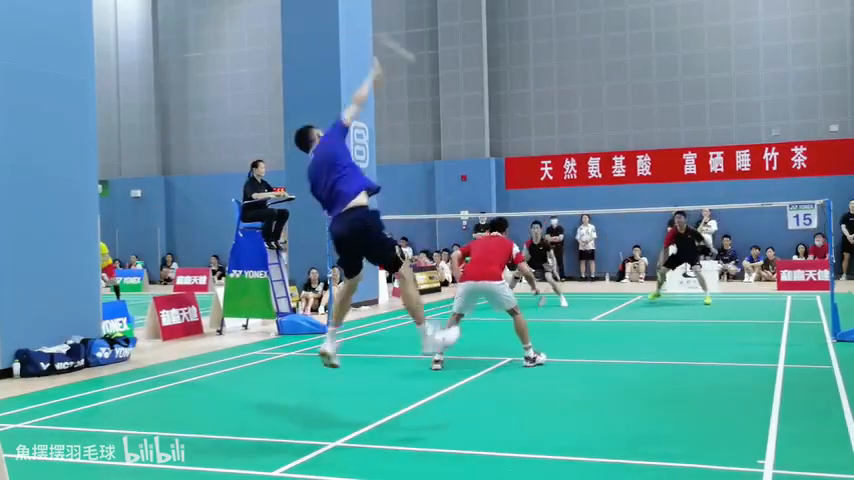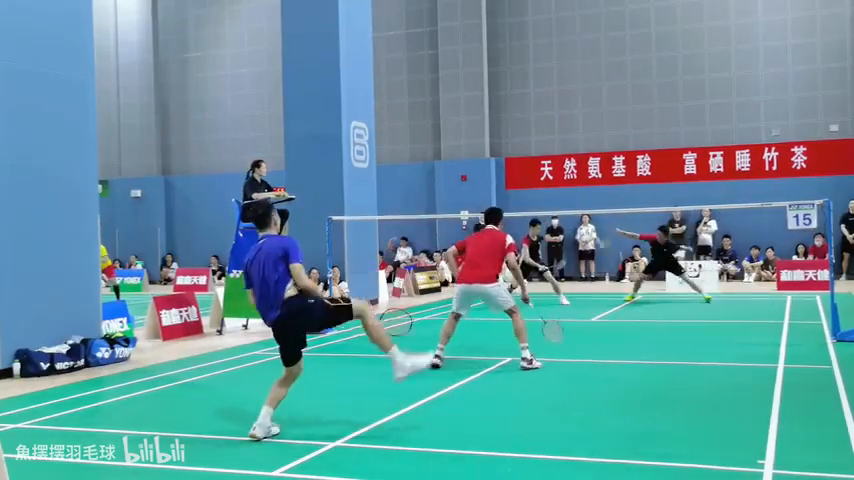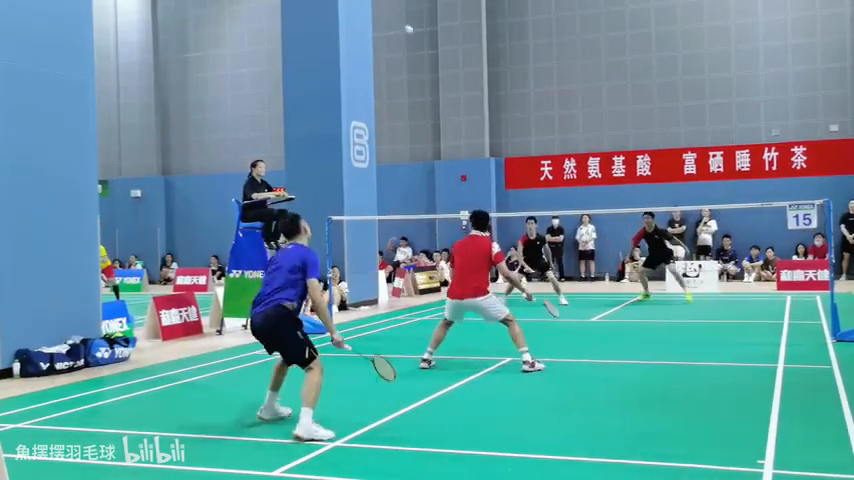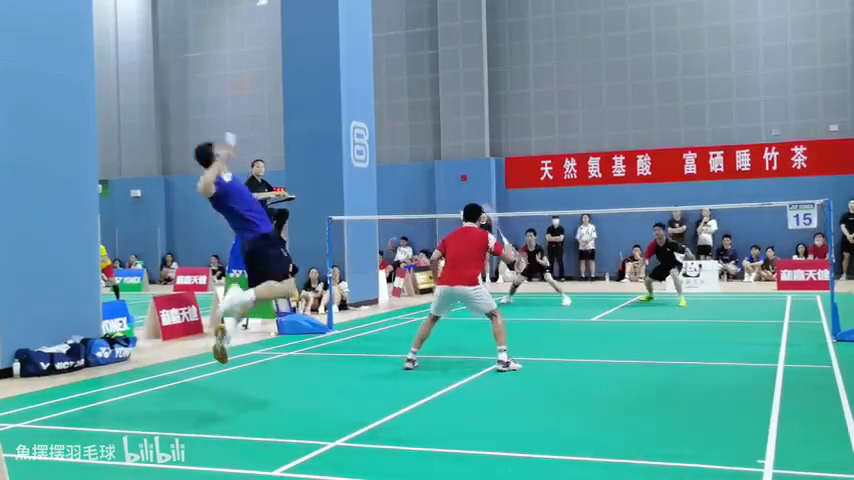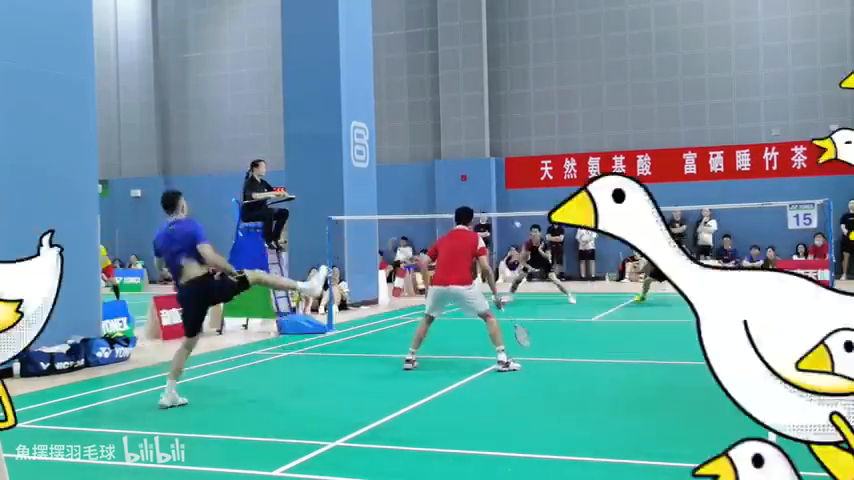
dt=0.4s
person 1, frame 1
left shoulder: (313, 173)
right shoulder: (331, 134)
right elbow: (355, 106)
left hip: (341, 227)
right hip: (361, 219)
left knee: (350, 283)
right knee: (404, 273)
left ankle: (331, 341)
person 1, frame 2
left shoulder: (249, 257)
right shoulder: (286, 243)
left elbow: (253, 299)
right elbow: (302, 281)
right wrist: (326, 298)
left hip: (279, 322)
right hip: (299, 308)
left knee: (291, 372)
right knee: (361, 308)
left ankle: (261, 424)
person 1, frame 3
left shoulder: (277, 256)
right shoulder: (307, 255)
right elbow: (316, 296)
right wrist: (332, 331)
left hip: (257, 319)
right hip: (280, 318)
left knee: (289, 357)
right knee: (314, 367)
left ankle: (269, 407)
right ankle: (306, 425)
person 1, frame 4
left shoulder: (222, 178)
right shoulder: (219, 184)
right elbow: (203, 188)
right wrist: (217, 165)
left hip: (250, 245)
right hip: (264, 240)
left knee: (254, 293)
right knee: (286, 287)
left ankle: (225, 331)
right ankle: (239, 299)
person 1, frame 5
left shoulder: (160, 236)
right shoulder: (189, 227)
left elbow: (159, 267)
right elbow: (211, 259)
right wrist: (232, 271)
left hip: (187, 293)
right hip: (201, 285)
left knee: (189, 342)
right knee: (256, 275)
left ankle: (169, 394)
right ankle: (307, 286)
person 2, frame 1
left shoulder: (476, 242)
right shoulder: (510, 245)
left elbow: (455, 256)
right elbow: (525, 271)
left wrist: (459, 278)
right wrist: (535, 287)
left hip: (468, 281)
right hip: (493, 281)
left knee: (455, 317)
right knee: (516, 313)
left ankle: (438, 358)
right ankle: (530, 355)
person 2, frame 2
left shoulder: (472, 237)
right shoulder: (505, 238)
left elbow: (450, 253)
right elbow: (512, 265)
left wrist: (457, 276)
right wrist: (524, 290)
left hip: (464, 283)
right hip: (488, 284)
left knee: (454, 317)
right knee: (515, 313)
left ankle: (438, 355)
right ankle: (526, 357)
person 2, frame 3
left shoulder: (457, 245)
right shoulder: (490, 245)
right elbow: (506, 273)
right wrist: (524, 290)
left hip: (455, 296)
right hip: (479, 297)
left knee: (445, 323)
right knee: (511, 322)
left ankle: (427, 358)
right ankle: (527, 360)
person 2, frame 4
left shoulder: (450, 236)
right shoulder: (485, 236)
left elbow: (434, 259)
right elbow: (510, 258)
left wrist: (437, 280)
right wrist: (510, 250)
left hip: (445, 285)
right hip: (470, 286)
left knee: (431, 319)
right knee: (495, 316)
left ankle: (411, 358)
right ankle: (503, 360)
person 2, frame 5
left shoulder: (442, 239)
right shoulder: (476, 239)
left elbow: (424, 263)
right elbow: (486, 267)
left wrist: (428, 289)
right wrist: (496, 294)
left hip: (438, 285)
right hip: (462, 285)
left knee: (427, 319)
right knee: (489, 317)
left ankle: (410, 359)
right ankle: (503, 360)
